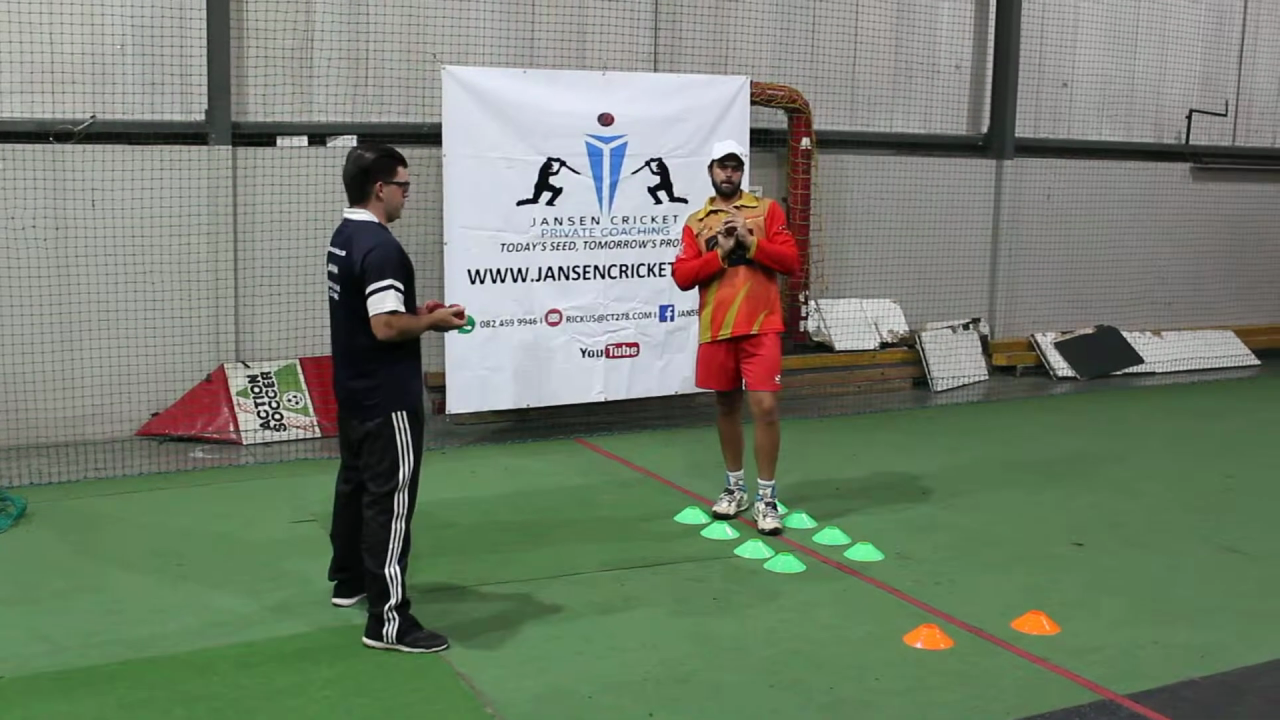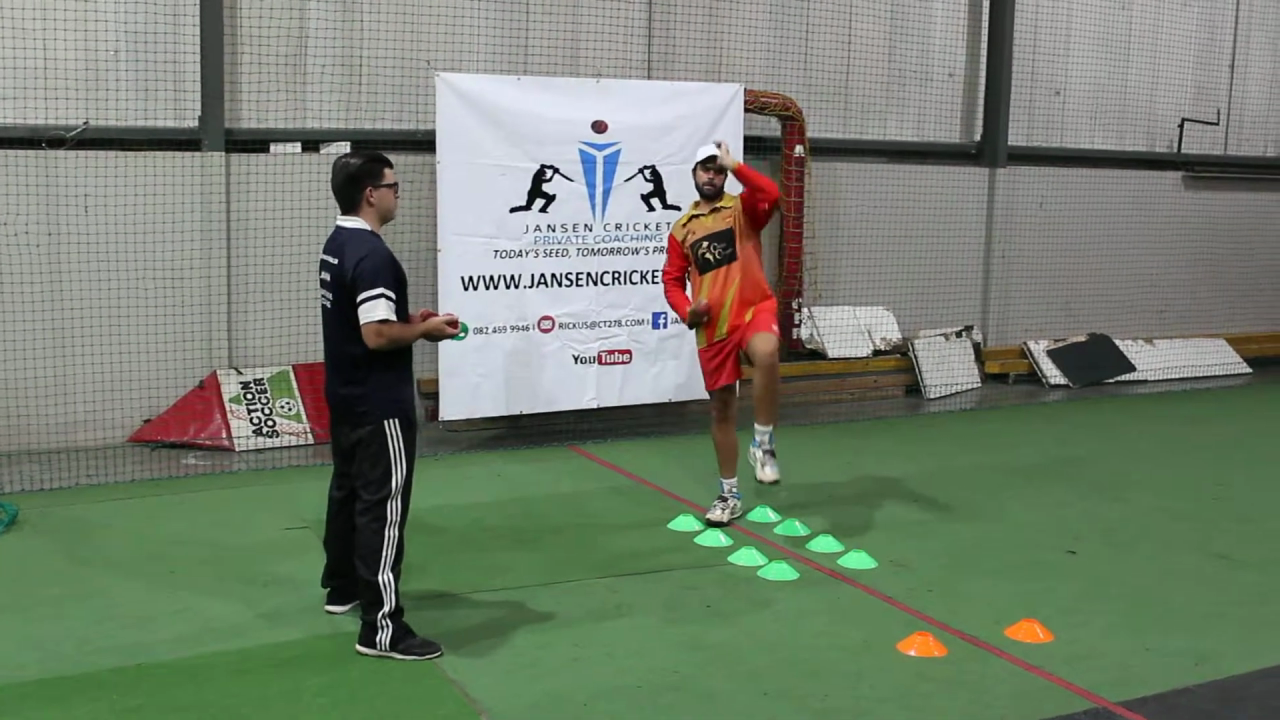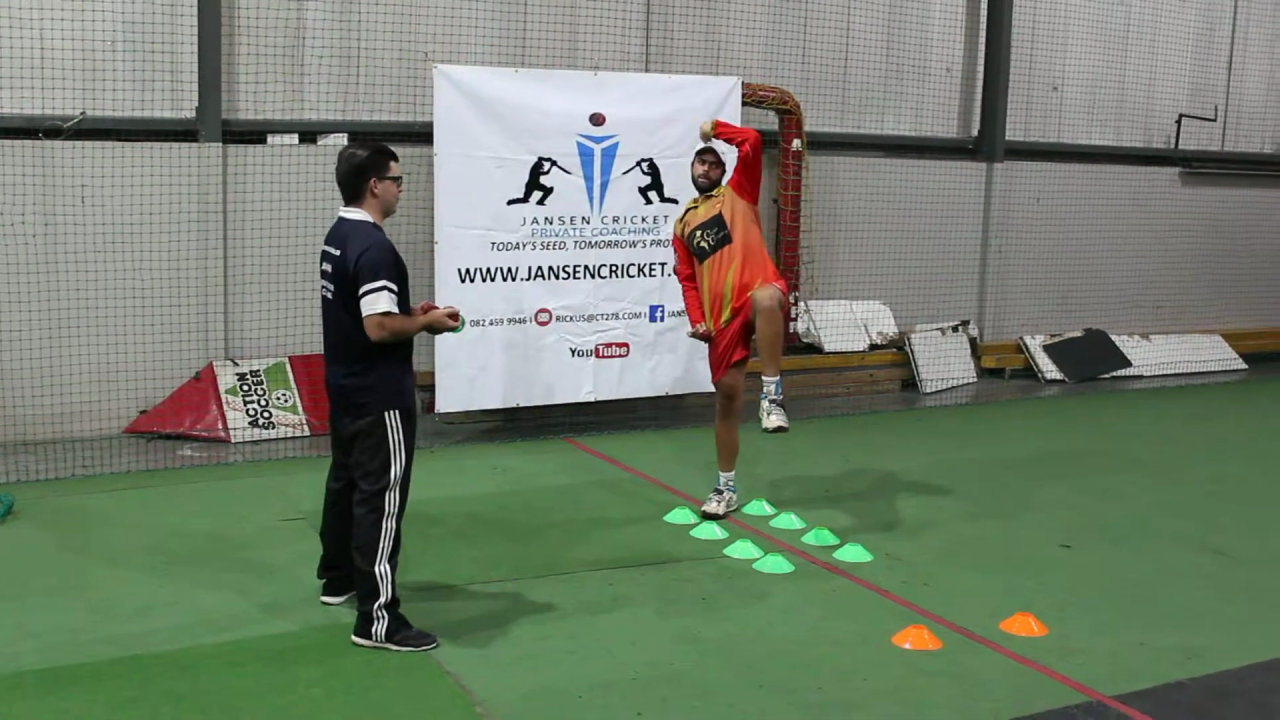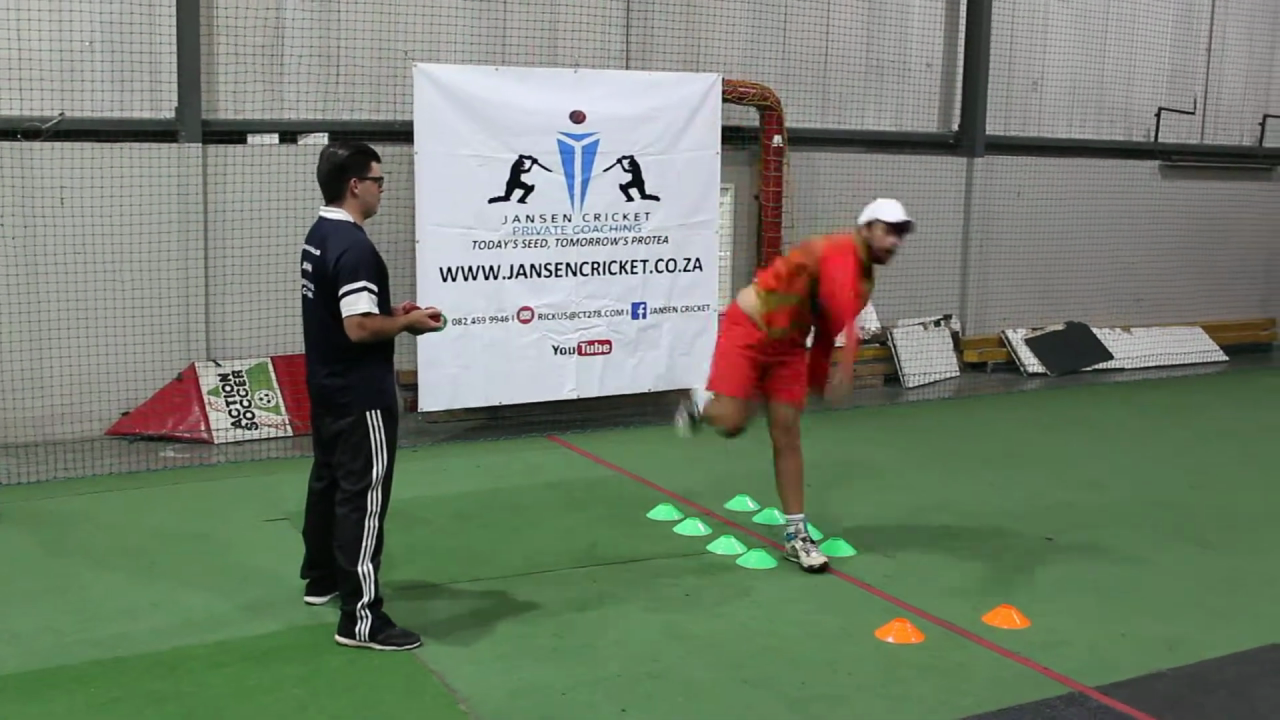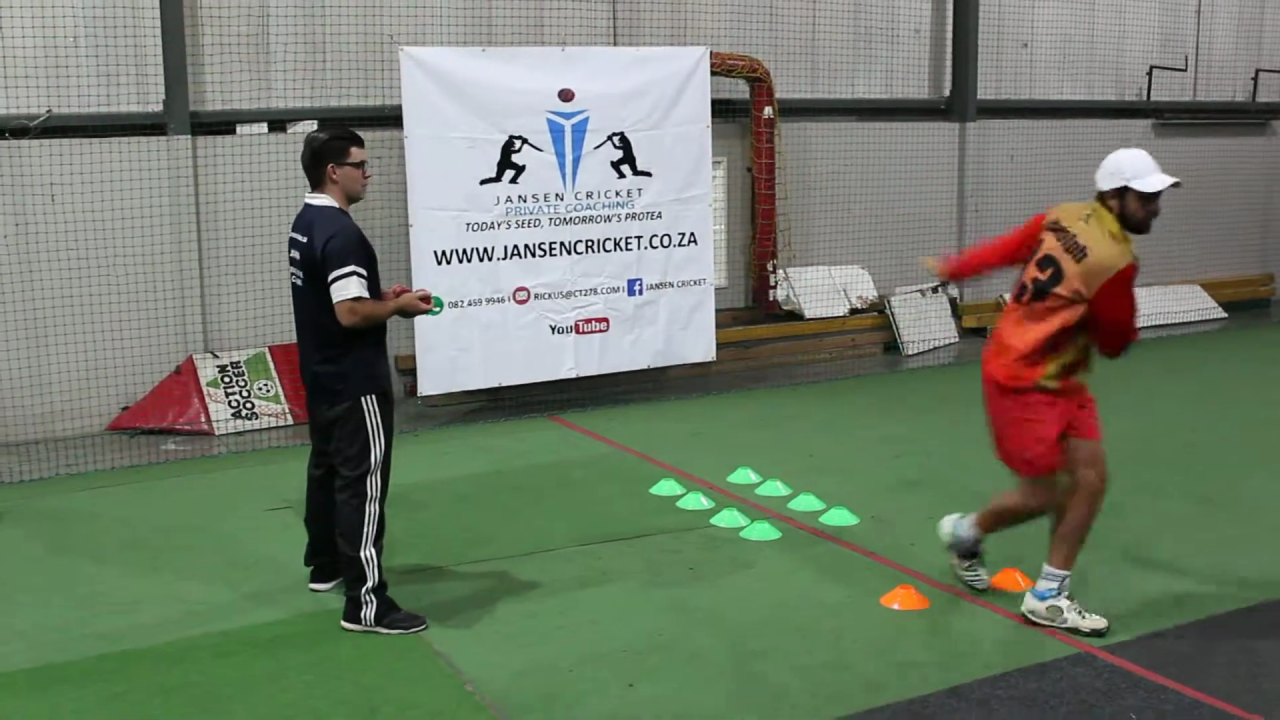
dt=1s
person 1, frame 1
left shoulder: (344, 237)
right shoulder: (380, 247)
right elbow: (386, 326)
left wrist: (416, 311)
right wrist: (432, 320)
left hip: (354, 389)
right hip: (387, 398)
left knee: (355, 483)
right knee: (389, 500)
left ankle: (349, 580)
right ankle: (387, 619)
person 1, frame 2
left shoulder: (337, 244)
right shoulder: (372, 255)
right elbow: (377, 335)
left wrist: (408, 318)
right wrist: (425, 329)
left hip: (347, 397)
right hip: (378, 405)
left knee: (349, 491)
right knee: (383, 508)
left ankle: (342, 587)
right ankle: (381, 627)
person 1, frame 3
left shoulder: (338, 236)
right shoulder: (374, 247)
right elbow: (379, 328)
left wrist: (408, 310)
right wrist: (427, 322)
left hip: (346, 387)
right hip: (379, 397)
left knee: (347, 481)
right knee: (381, 499)
left ankle: (338, 577)
right ankle: (377, 618)
person 1, frame 4
left shoulder: (318, 235)
right shoulder: (354, 247)
right elbow: (359, 328)
left wrist: (389, 310)
right wrist: (408, 323)
left hip: (328, 387)
right hip: (360, 396)
left knee: (328, 481)
right knee: (363, 499)
left ankle: (321, 577)
right ankle: (361, 617)
person 1, frame 5
left shoulder: (305, 222)
right shoulder: (341, 233)
right elbow: (351, 313)
left wrist: (379, 294)
right wrist: (400, 306)
left hip: (321, 374)
right hip: (354, 382)
left knee: (327, 468)
right knee: (361, 484)
left ankle: (324, 564)
right ankle: (365, 601)
person 2, frame 1
left shoulder: (767, 209)
right shoulder: (696, 222)
left elbow: (790, 261)
right elbow: (682, 277)
left wrist: (750, 240)
right wrist: (721, 252)
left hip: (760, 328)
right hip: (716, 330)
left knee: (765, 407)
right knee: (727, 406)
left ankle: (766, 497)
right ankle: (734, 487)
person 2, frame 2
left shoulder: (743, 208)
right shoulder: (681, 229)
left elbow: (771, 194)
right elbow: (672, 280)
left wrist: (734, 164)
right wrist: (686, 310)
left hip: (754, 311)
right hip: (713, 326)
left knee: (766, 351)
right knee: (722, 407)
left ankle: (763, 441)
right ankle: (729, 494)
person 2, frame 3
left shoulder: (739, 192)
right shoulder: (684, 224)
left elbow: (752, 141)
right elbow: (687, 279)
left wrist: (713, 128)
right wrist: (697, 320)
left hip: (761, 291)
right hip: (722, 316)
left knee: (765, 299)
right knee: (727, 397)
left ankle: (772, 395)
right ankle: (726, 487)
person 2, frame 4
left shoulder: (860, 285)
right shoulder: (843, 251)
left elbow: (823, 332)
right elbow: (837, 288)
left wrist: (820, 380)
right wrist: (850, 332)
left hip: (785, 343)
right hip: (747, 327)
left knee: (787, 437)
right knee: (729, 423)
left ankle: (796, 532)
right ankle: (702, 402)
person 2, frame 5
left shoulder: (1067, 218)
right shoulder: (1115, 263)
left elbow: (1001, 248)
right elbow: (1116, 343)
left wrist: (948, 269)
left hip: (1058, 378)
right hip: (1023, 378)
left knee: (1093, 477)
right knee: (1041, 496)
left ankle: (1049, 595)
right ankle: (964, 532)
